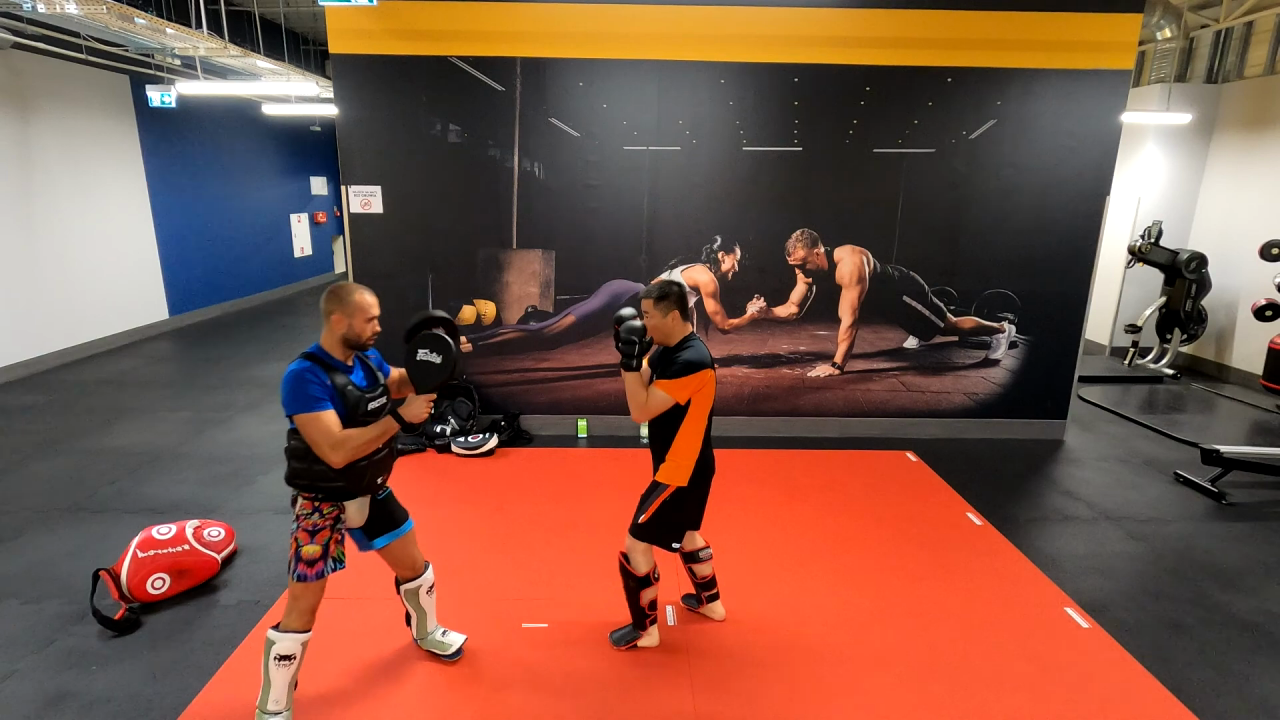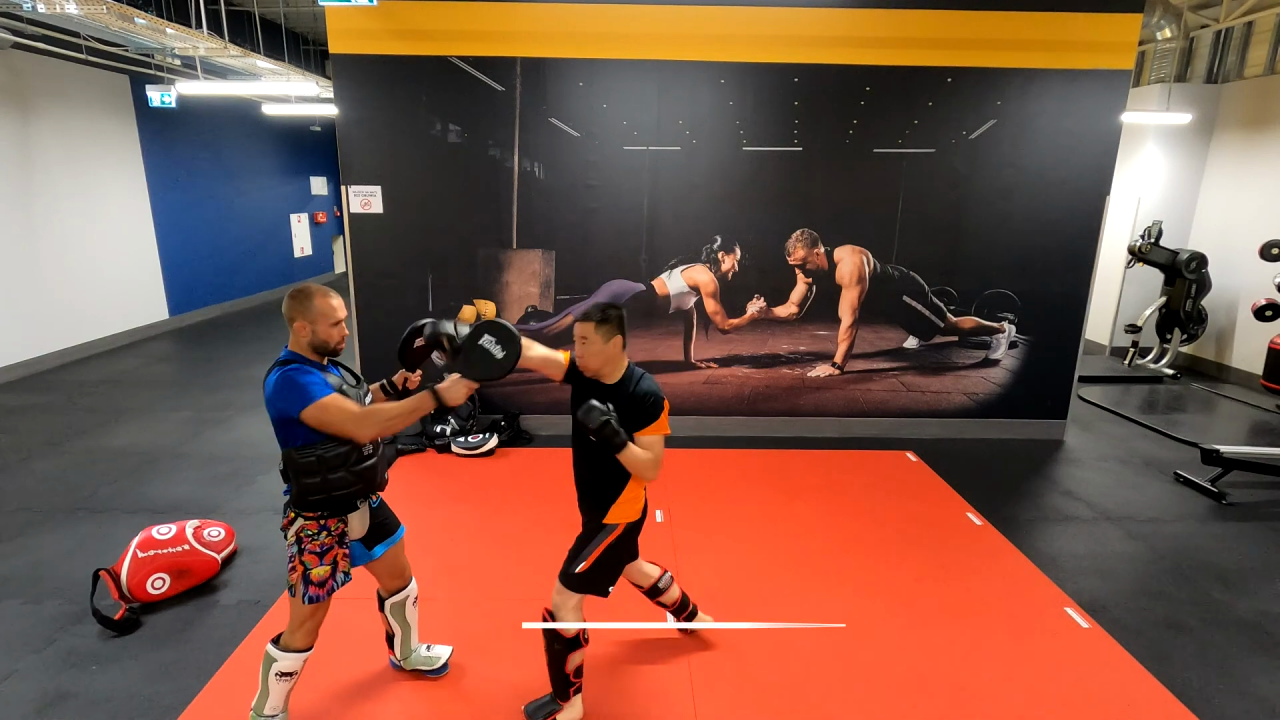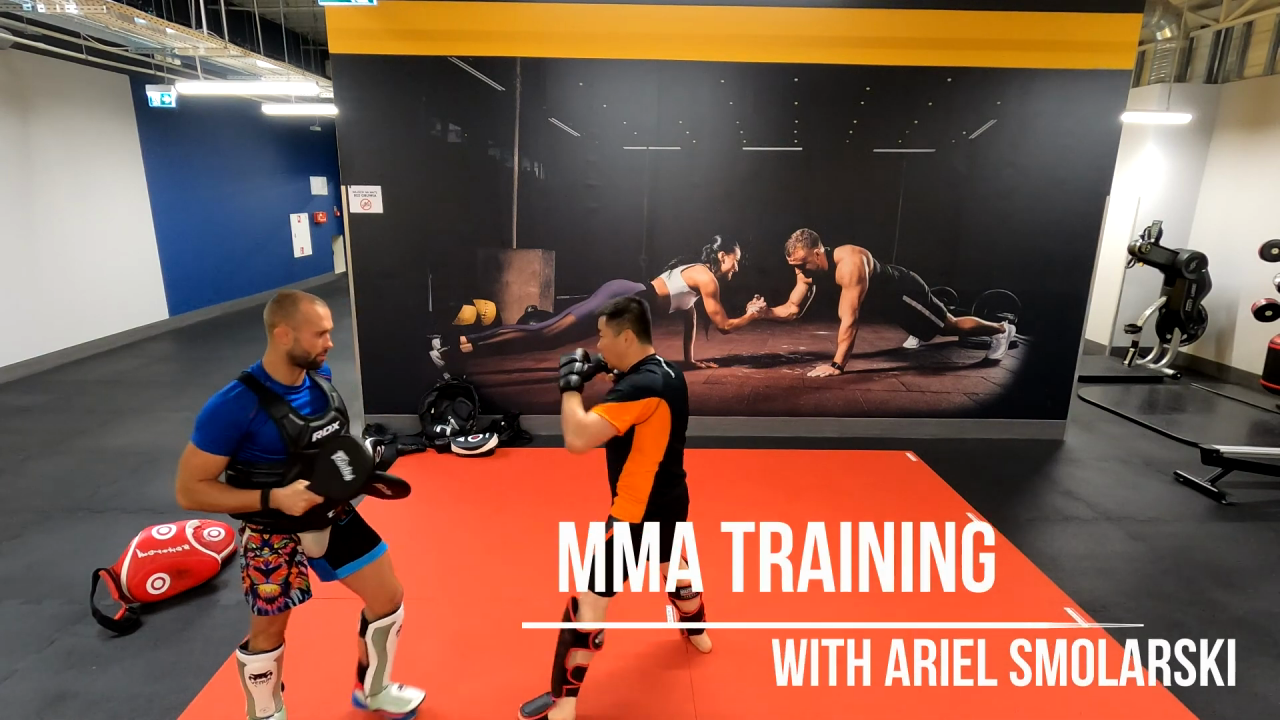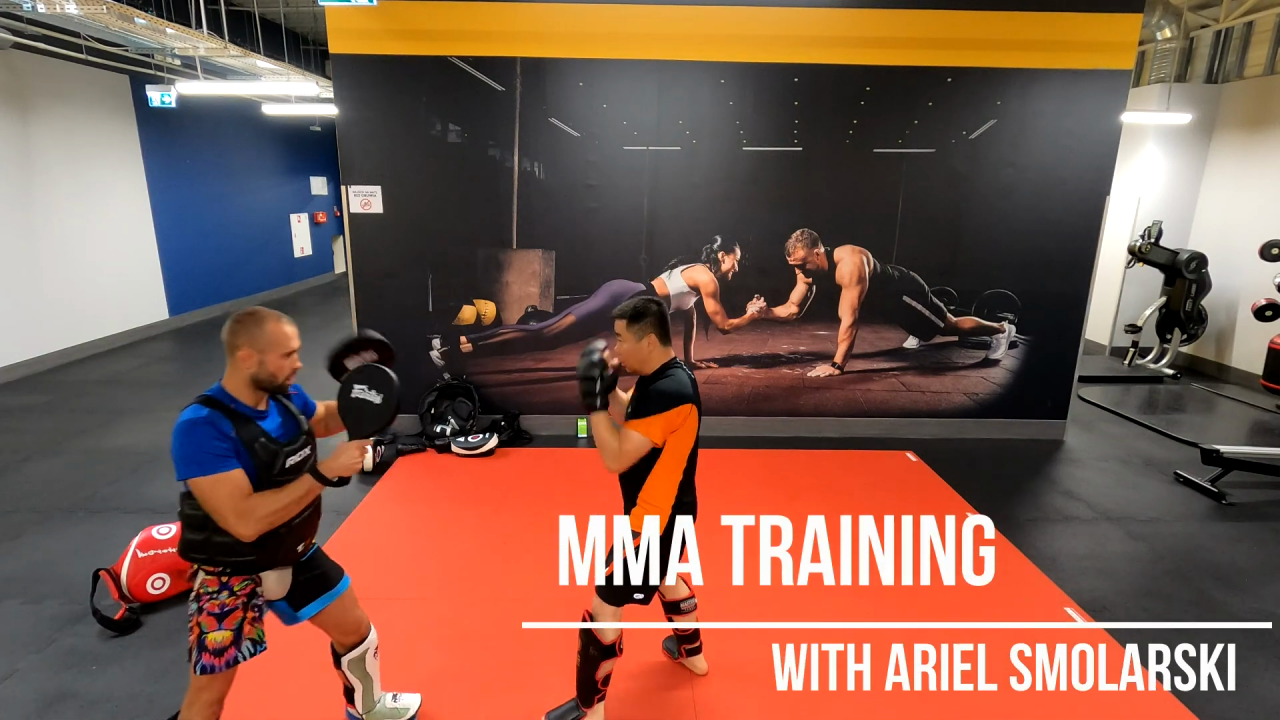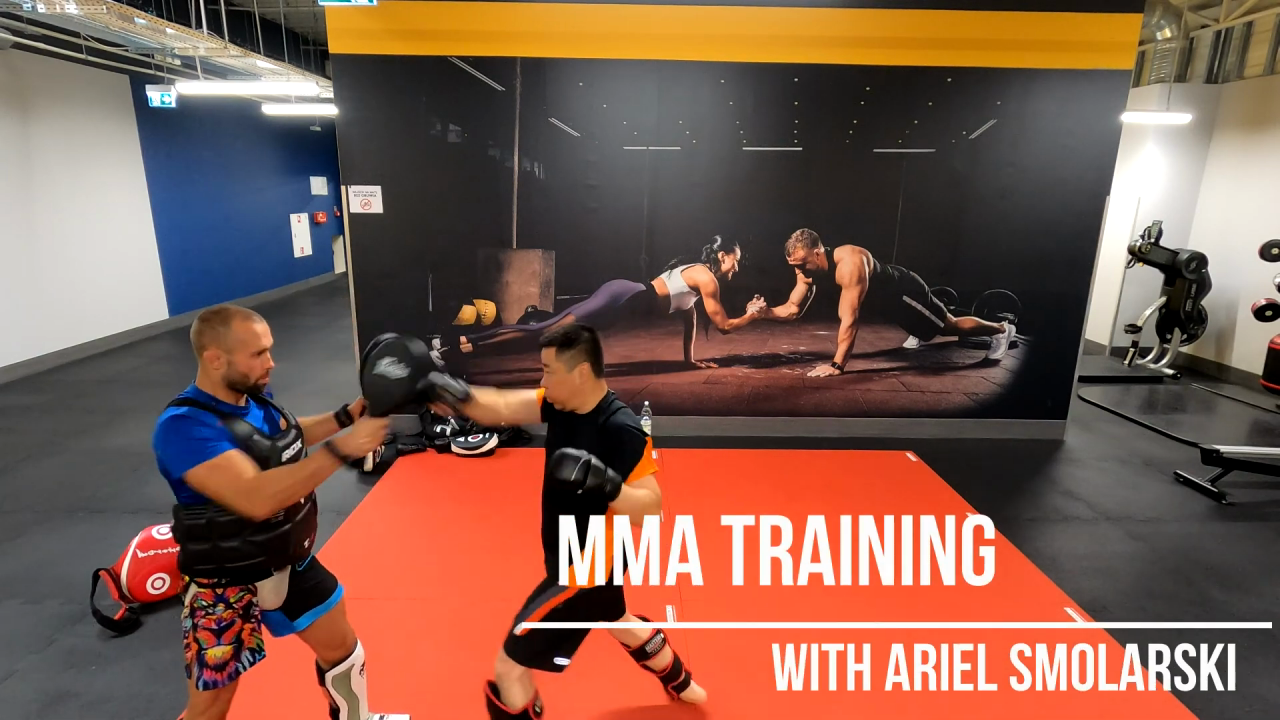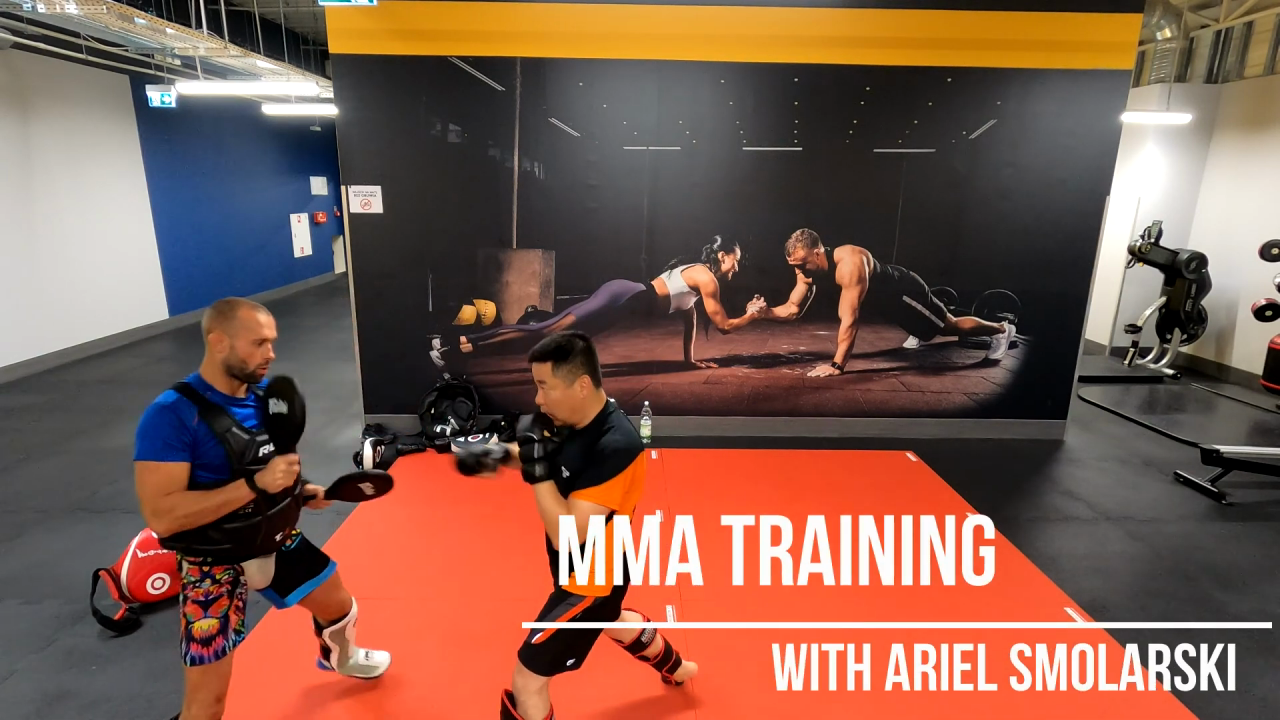
dt=0.7s
person 1, frame 1
left shoulder: (365, 357)
right shoulder: (304, 377)
left elbow: (400, 385)
right elbow: (336, 451)
right wrist: (401, 417)
left hip: (370, 492)
right hip: (321, 506)
left knee: (413, 565)
right knee: (301, 610)
left ankle: (426, 631)
person 1, frame 2
left shoulder: (326, 363)
right shoulder: (289, 381)
left elbow: (360, 404)
right elbow: (362, 427)
left wrist: (396, 384)
right wrist: (438, 396)
left hip: (363, 503)
right hip: (319, 522)
left knee: (398, 578)
right knee: (303, 629)
left ankle: (406, 652)
person 1, frame 3
left shoulder: (319, 375)
right shoulder: (234, 405)
right elbow: (189, 491)
right wrist: (272, 498)
left hip: (334, 517)
right hip: (275, 536)
left knee: (388, 598)
right knee: (268, 636)
person 1, frame 4
left shoulder: (283, 394)
right shoulder: (201, 428)
left elbow: (327, 421)
right elbow: (247, 522)
right wrist: (326, 471)
left hip: (294, 556)
right hip: (230, 576)
left knee: (355, 629)
person 1, frame 5
left shoulder: (255, 394)
right shoulder: (181, 427)
left elbow: (288, 440)
right elbow: (256, 500)
left wrist: (350, 415)
right wrist: (339, 449)
left hip: (288, 565)
right hip: (225, 587)
left knee: (340, 646)
person 1, frame 6
left shoulder: (260, 394)
right shoulder: (169, 416)
right elbow: (161, 514)
left wrist: (303, 489)
right wrist: (256, 485)
left hip: (279, 545)
right hip: (214, 570)
left knee: (338, 605)
left ankle: (341, 659)
person 2, frame 1
left shoulder: (691, 360)
right shoulder: (668, 349)
left elbow: (640, 410)
right elbow: (640, 382)
left wrist: (630, 356)
right wrist: (629, 350)
left hip: (681, 473)
right hip: (686, 467)
left knee: (636, 547)
right knee: (684, 533)
left ankle: (645, 628)
right ankle: (710, 601)
person 2, frame 2
left shoulder: (646, 395)
right shoulder: (583, 369)
left elbow: (650, 469)
right elbow: (534, 354)
left wrist: (612, 437)
left hip: (618, 514)
right hip: (602, 510)
left knee: (563, 601)
right knee: (632, 569)
right ankle: (691, 616)
person 2, frame 3
left shoulder: (640, 386)
right shoulder: (669, 374)
left elbow: (578, 439)
left wrist: (571, 383)
right wrist: (606, 372)
left hip: (638, 512)
right hip: (672, 502)
left knee: (587, 598)
right knee: (671, 562)
right ankle: (697, 631)
person 2, frame 4
left shoulder: (669, 392)
right shoulder: (663, 375)
left elbow: (614, 459)
right elbow: (626, 413)
left wrist: (594, 393)
right wrist: (606, 384)
left hip: (654, 518)
right hip: (670, 511)
left knee: (602, 607)
right knee: (666, 577)
right ankle: (691, 651)
person 2, frame 5
left shoulder: (622, 429)
right shoulder: (563, 402)
left elbow: (649, 502)
right elbow: (502, 408)
left wrist: (605, 487)
right wrist: (461, 397)
left hip: (585, 569)
left knee: (510, 671)
right knee: (618, 622)
right ankle: (683, 684)
person 2, frame 6
left shoulder: (616, 448)
right shoulder: (576, 417)
left elbow: (571, 537)
right elbow: (549, 460)
left wrist: (538, 472)
right wrist: (501, 455)
left hip: (589, 580)
right hip: (598, 568)
left knee: (527, 680)
right knee: (611, 620)
right ankle: (673, 666)
person 3, frame 1
left shoulder: (695, 271)
right shoulder: (708, 278)
right elbow: (724, 324)
right wrist: (752, 314)
left hip: (622, 295)
right hip: (622, 301)
left knee: (547, 333)
right knee: (546, 336)
left ankle: (466, 341)
right ankle: (466, 346)
person 3, frame 2
left shoulder: (699, 271)
right shoulder: (706, 277)
left elbow: (691, 315)
right elbow: (723, 324)
left wrist: (690, 359)
right wrist: (752, 313)
left hip: (626, 295)
right hip: (625, 299)
left knee: (556, 332)
right knee: (549, 334)
person 3, frame 3
left shoulder: (695, 272)
right shoulder: (707, 278)
left elbow: (690, 316)
right elbow: (724, 325)
left wrist: (690, 359)
right wrist: (751, 314)
left hip: (621, 295)
right hip: (623, 300)
left knee: (545, 335)
right knee: (545, 336)
left ankle: (460, 342)
right ankle: (458, 347)
person 3, frame 4
left shoulder: (695, 272)
right shoulder: (707, 278)
left elbow: (689, 316)
right elbow: (724, 325)
left wrist: (689, 358)
right wrist: (751, 315)
left hip: (622, 296)
right hip: (623, 300)
left knee: (544, 333)
right knee: (545, 336)
left ankle: (459, 342)
right ankle: (457, 347)
person 3, frame 5
left shoulder: (692, 272)
right shoulder: (708, 278)
left elbow: (691, 316)
right elbow: (723, 325)
left wrist: (690, 359)
right wrist: (752, 315)
left hip: (621, 294)
right hip: (623, 300)
left knee: (545, 332)
right knee: (547, 335)
left ankle: (462, 342)
right ankle: (463, 346)
person 3, frame 6
left shoulder: (694, 273)
right shoulder: (707, 278)
left elbow: (690, 317)
right elbow: (724, 325)
left wrist: (690, 359)
right wrist: (752, 315)
left hip: (622, 295)
right hip: (624, 299)
left knee: (546, 333)
right knee: (547, 335)
left ankle: (458, 343)
right ankle: (458, 345)
person 4, frame 1
left shoulder: (850, 263)
right shoulder: (808, 268)
left elbow: (849, 318)
right elbow: (793, 309)
left wrist: (837, 365)
right wrist: (765, 312)
left hip: (904, 290)
right hip: (886, 293)
left knee: (948, 326)
left ankle: (1000, 330)
right ankle: (919, 333)
person 4, frame 2
left shoulder: (849, 264)
right shoulder: (808, 269)
left elbow: (849, 318)
right elbow: (793, 308)
left wrist: (837, 365)
right wrist: (765, 312)
left hip: (904, 290)
right hip: (886, 293)
left knee: (950, 326)
left ankle: (1001, 330)
right ankle: (920, 333)
person 4, frame 3
left shoulder: (850, 264)
right shoulder: (808, 268)
left elbow: (849, 319)
right elbow: (793, 309)
left wrist: (838, 364)
right wrist: (764, 312)
left hip: (904, 290)
right hip: (887, 292)
left knee: (949, 326)
left ankle: (1001, 330)
right ankle: (919, 333)
person 4, frame 4
left shoulder: (849, 264)
right shoulder: (808, 268)
left elbow: (849, 319)
right elbow: (793, 309)
left wrist: (837, 365)
right wrist: (764, 312)
left hip: (904, 290)
right hip: (886, 294)
left knee: (949, 326)
left ankle: (1001, 330)
right ankle: (919, 333)
person 4, frame 5
left shoulder: (849, 264)
right shoulder: (808, 268)
left elbow: (849, 319)
right elbow: (793, 309)
left wrist: (837, 365)
right wrist: (764, 313)
left hip: (904, 290)
right hip: (886, 293)
left knee: (949, 327)
left ankle: (1000, 330)
right ankle: (918, 335)
person 4, frame 6
left shoulder: (849, 264)
right shoulder: (808, 268)
left elbow: (849, 319)
right elbow: (793, 309)
left wrist: (837, 365)
right wrist: (765, 313)
left hip: (904, 290)
right hip: (886, 294)
left knee: (949, 326)
left ankle: (1001, 330)
right ankle: (919, 334)
